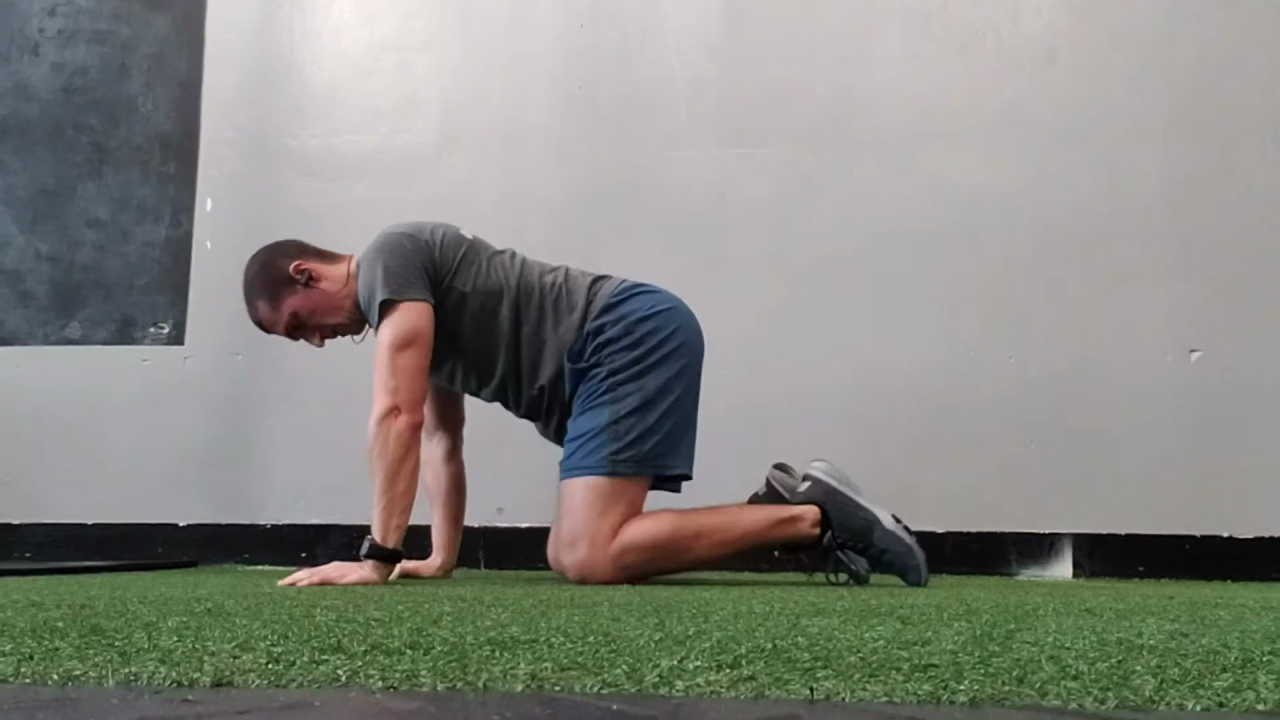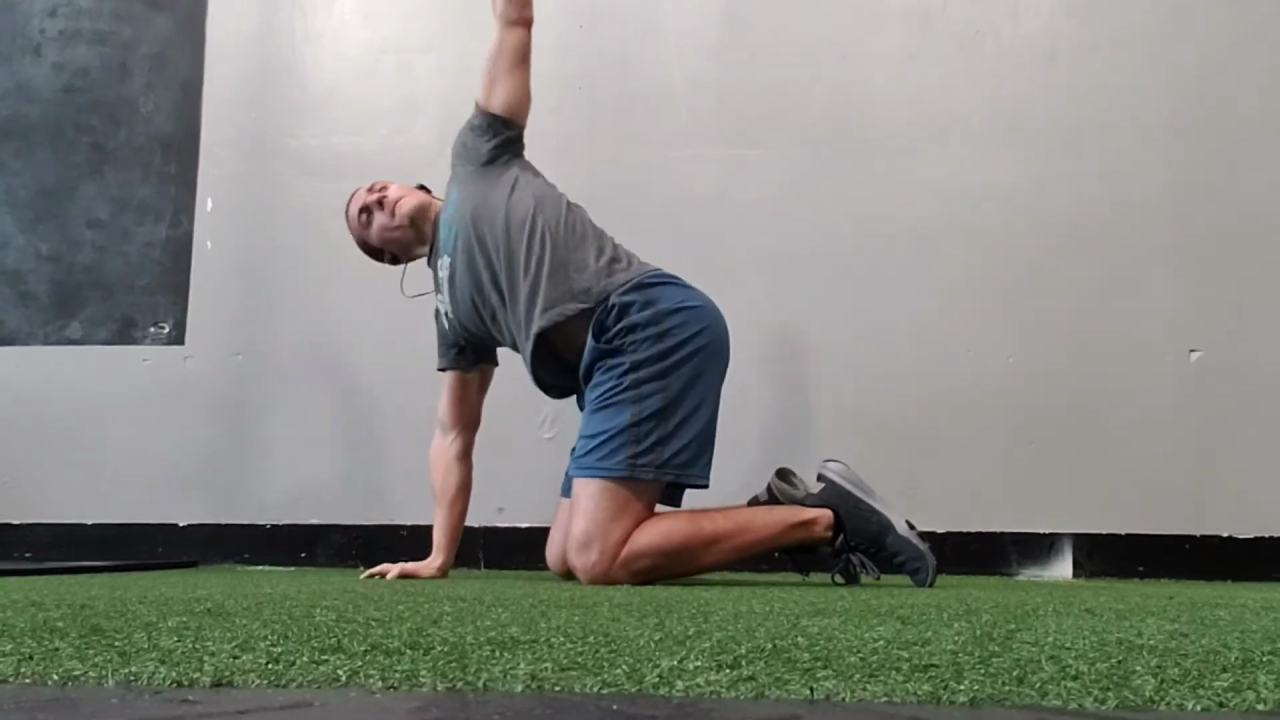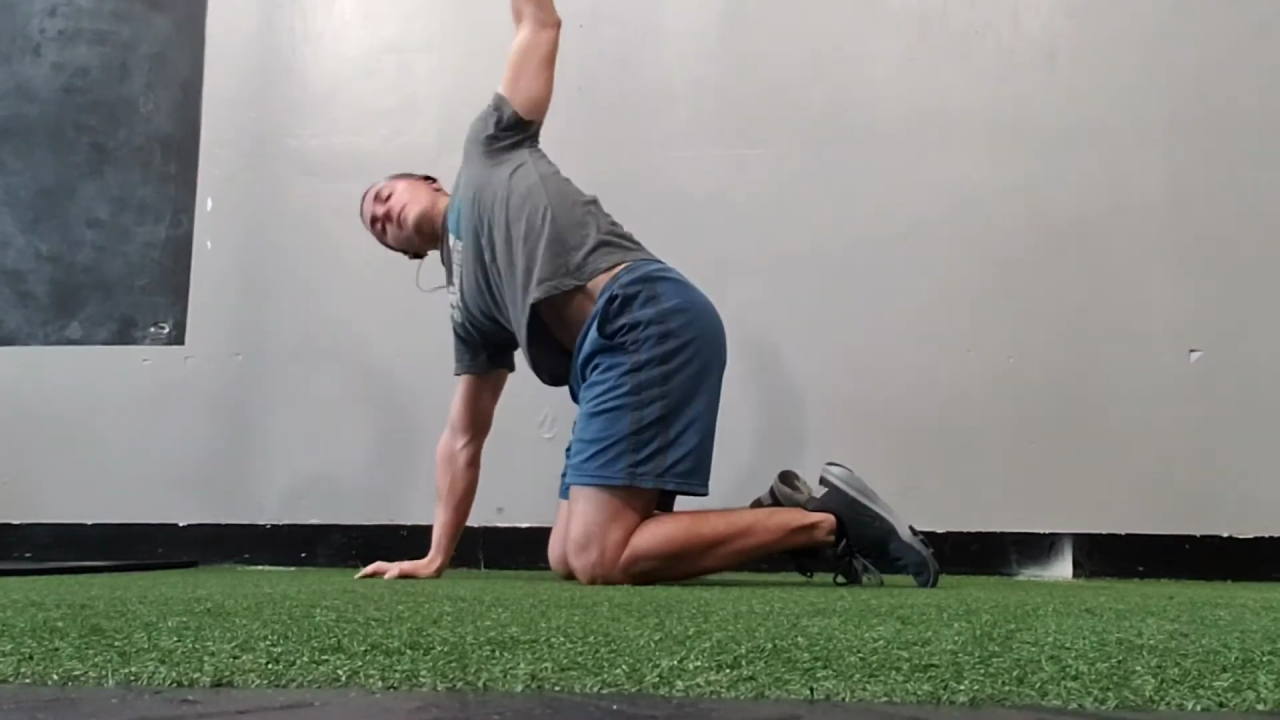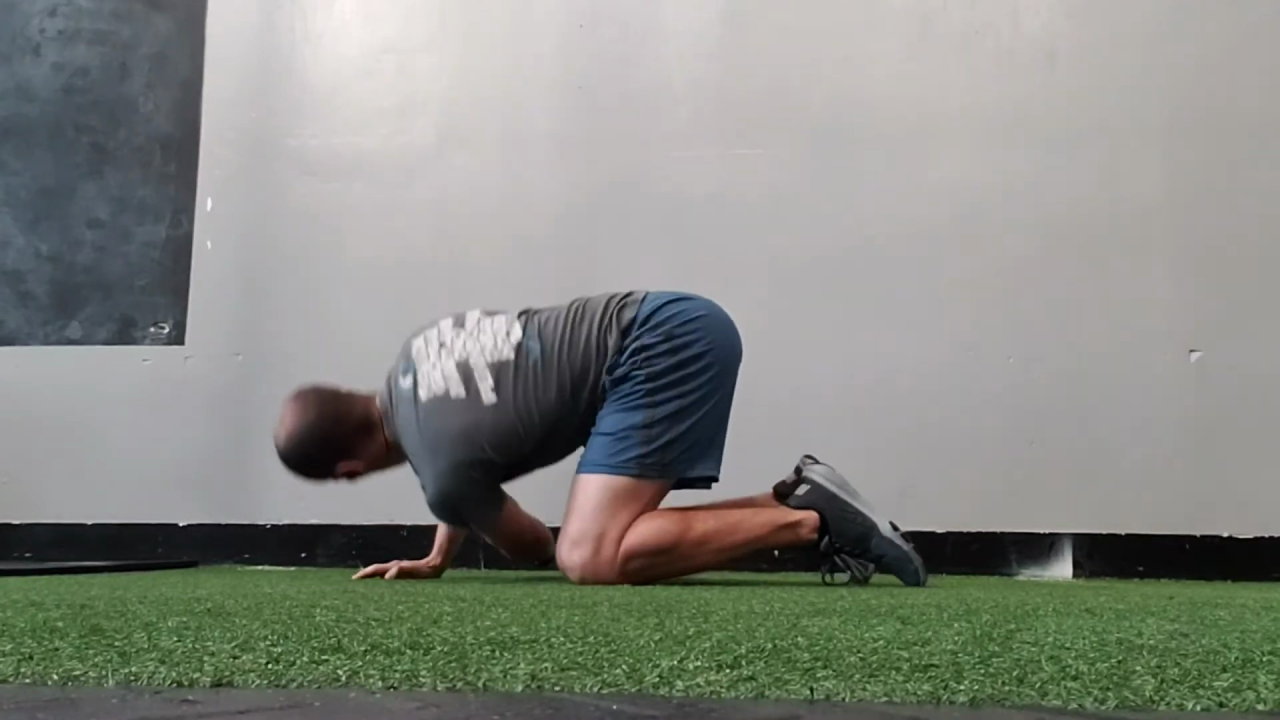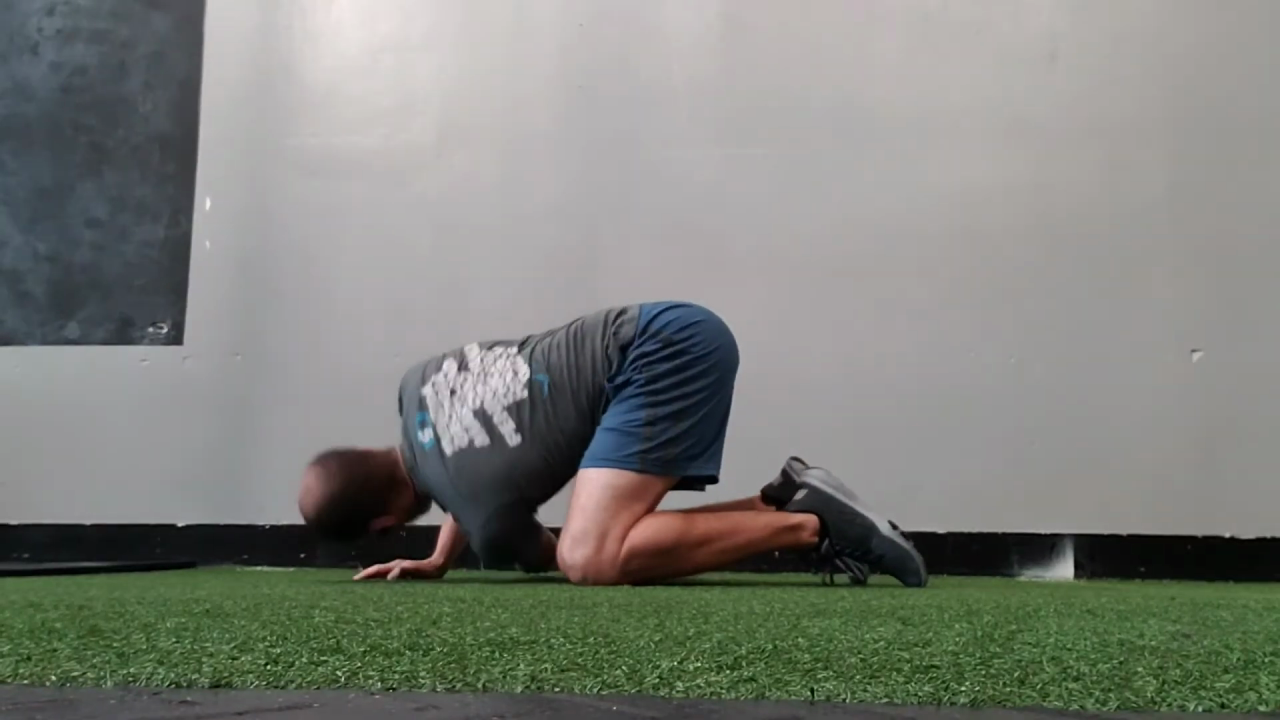
dt=1s
person 1, frame 1
left shoulder: (388, 259)
right shoulder: (409, 313)
left elbow: (396, 415)
right elbow: (440, 437)
left wrist: (377, 556)
right wrist: (442, 556)
left hip: (633, 335)
right hip: (631, 349)
left knee: (589, 559)
right knee: (570, 555)
left ankle: (812, 515)
right ankle: (775, 507)
person 1, frame 2
left shoulder: (477, 159)
right shoulder: (450, 306)
right elbow: (454, 434)
right wrist: (439, 557)
left hip: (652, 327)
right hip: (620, 356)
left knee: (600, 561)
right knee: (566, 558)
left ankle: (824, 517)
right ankle: (779, 513)
person 1, frame 3
left shoulder: (488, 152)
right shoulder: (467, 303)
right elbow: (462, 437)
right wrist: (435, 557)
left hip: (648, 325)
right hip: (618, 353)
left knee: (600, 562)
right knee: (569, 556)
left ankle: (825, 521)
right ankle: (786, 516)
person 1, frame 4
left shoulder: (444, 477)
right shoulder: (411, 360)
left elbow: (531, 544)
right wrist: (435, 558)
left hip: (670, 342)
right hip: (677, 325)
left knee: (589, 558)
right knee: (603, 536)
left ankle: (810, 520)
right ankle: (792, 498)
person 1, frame 5
left shoulder: (484, 498)
right shoulder: (415, 394)
left elbow: (544, 559)
right wrist: (439, 559)
left hip: (671, 351)
right hip: (678, 338)
left knee: (590, 558)
right knee: (603, 540)
left ankle: (810, 523)
right ankle: (779, 503)
